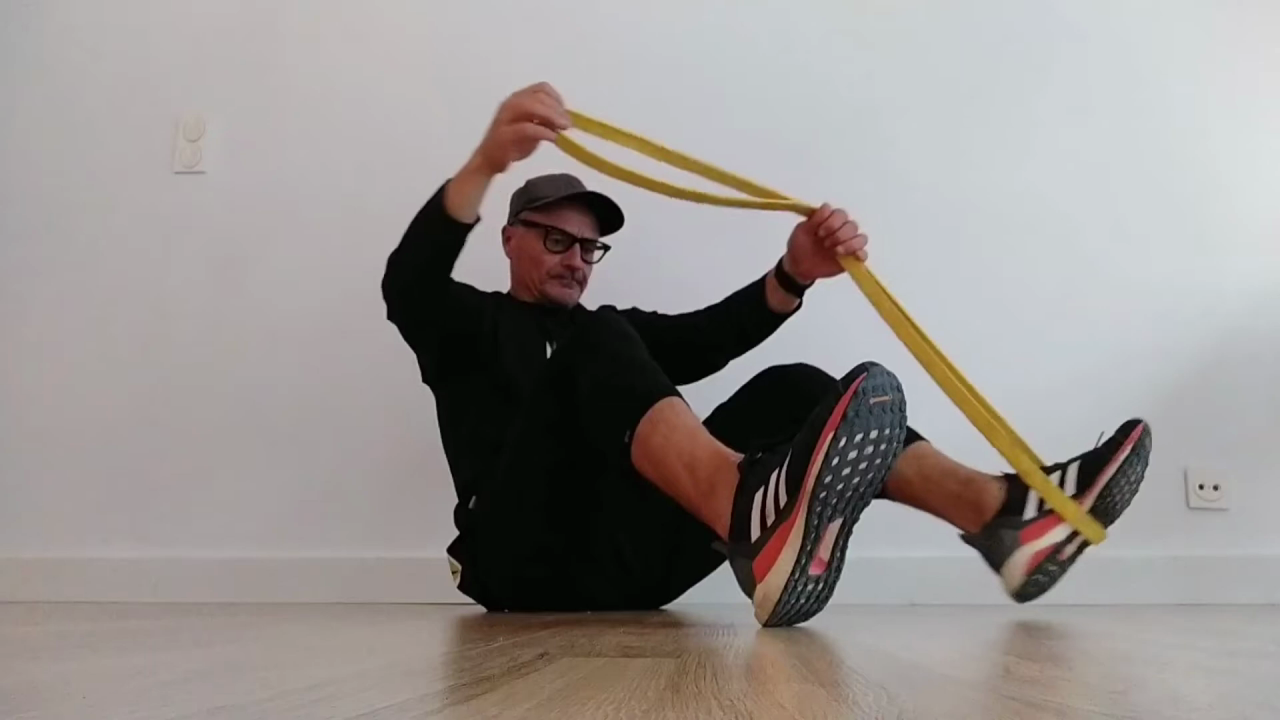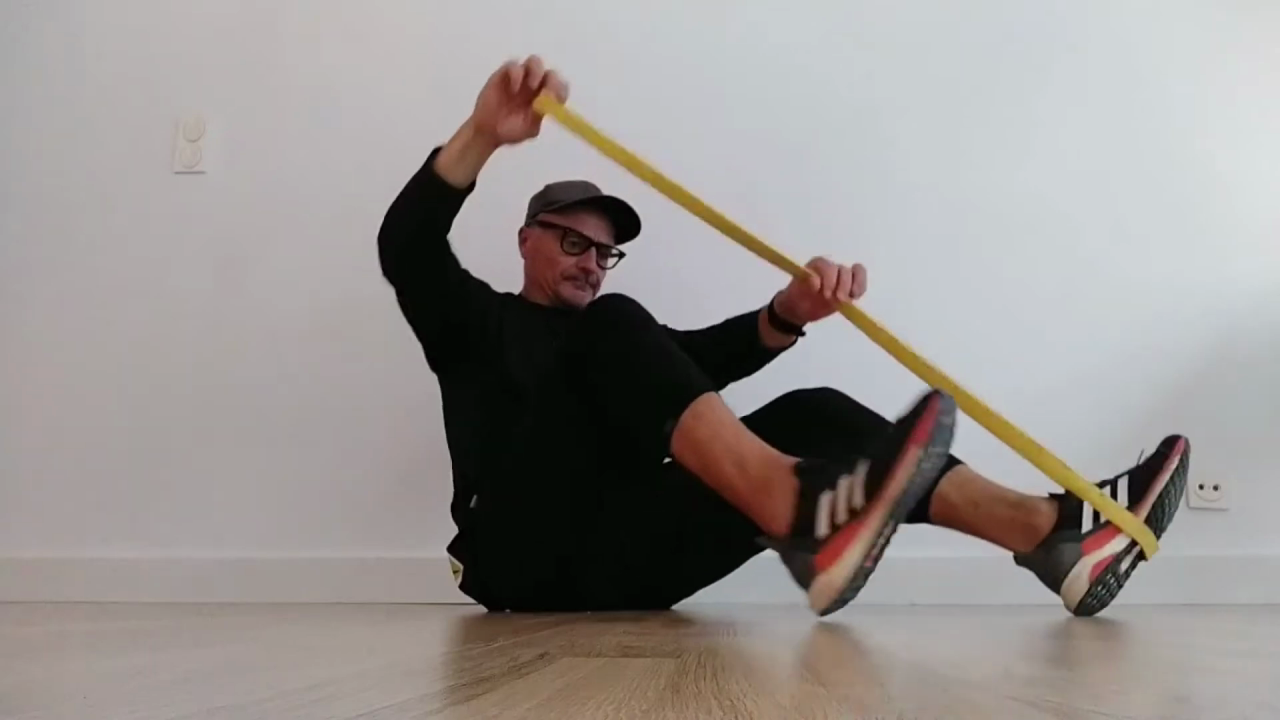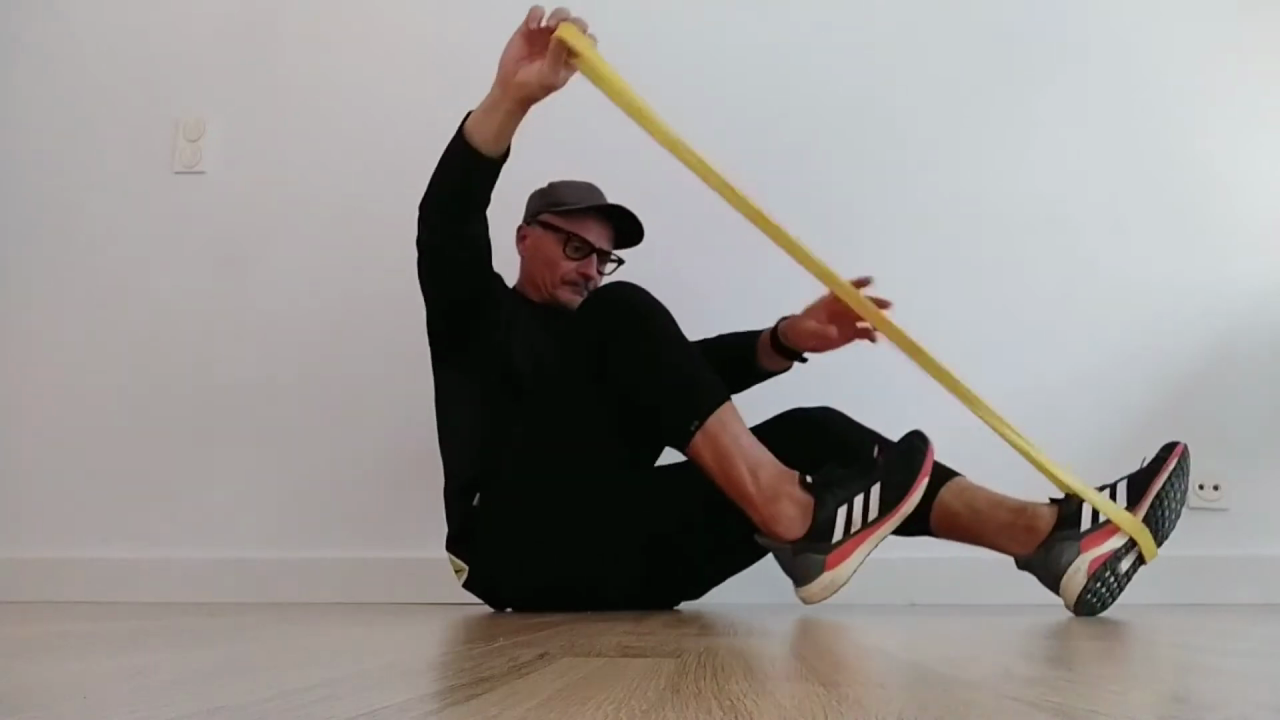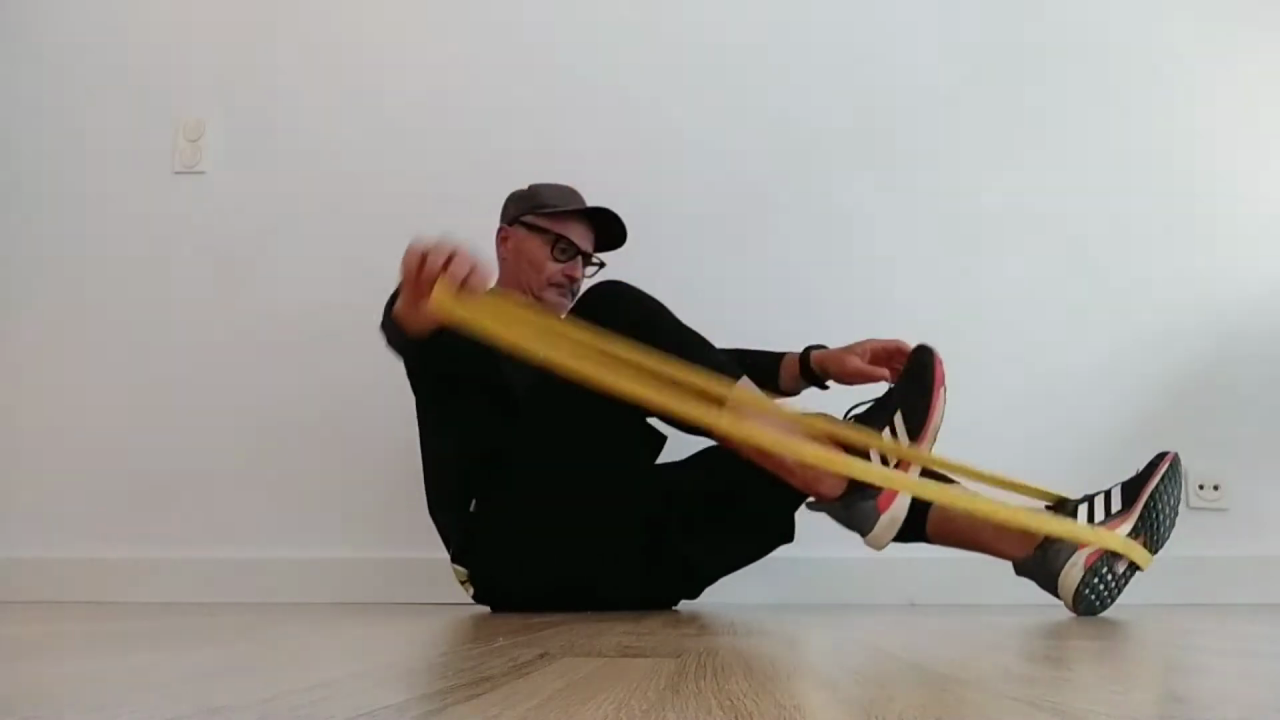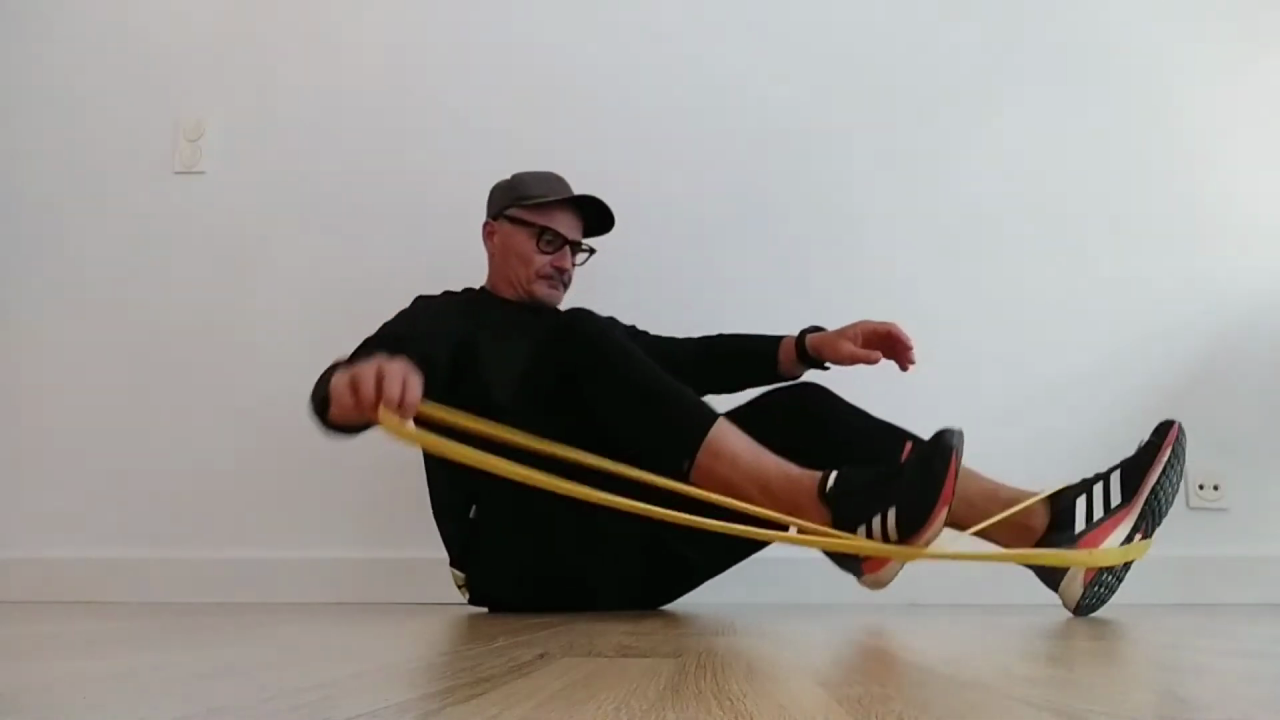
dt=0.4s
person 1, frame 1
left shoulder: (617, 335)
right shoulder: (469, 323)
left elbow: (713, 335)
right elbow: (406, 287)
left wrist: (794, 275)
right wrist: (486, 160)
left hip: (624, 558)
right hip: (526, 556)
left knee: (790, 391)
right knee: (602, 344)
left ankle: (1005, 514)
right ankle: (757, 517)
person 1, frame 2
left shoulder: (621, 344)
right shoulder: (476, 320)
left elbow: (715, 354)
right elbow: (404, 250)
left wrist: (789, 313)
right wrist: (482, 136)
left hip: (624, 561)
right hip: (527, 555)
left knee: (811, 413)
right knee: (616, 328)
left ankle: (1054, 531)
right ankle: (807, 513)
person 1, frame 3
left shoulder: (606, 333)
right shoulder: (477, 315)
left elbow: (697, 370)
right elbow: (445, 226)
left wrist: (789, 337)
right wrist: (512, 97)
left hip: (623, 565)
right hip: (528, 550)
left knee: (808, 435)
right knee: (622, 317)
left ankle: (1053, 537)
right ankle: (798, 523)
person 1, frame 4
right shoulder: (461, 325)
left elbow: (707, 381)
right elbow: (411, 325)
left wrist: (816, 365)
right wrist: (425, 288)
left hip: (617, 559)
right hip: (523, 555)
left knee: (800, 458)
right knee: (615, 313)
left ankle: (1052, 545)
right ankle: (846, 485)
person 1, frame 5
left shoulder: (571, 347)
right shoulder: (443, 323)
left elbow: (687, 363)
right elbow: (337, 396)
left wrist: (811, 347)
right wrist: (362, 382)
left hip: (619, 553)
right hip: (526, 559)
left knee: (795, 410)
right knee: (579, 345)
left ankle: (1051, 532)
right ankle: (843, 512)
